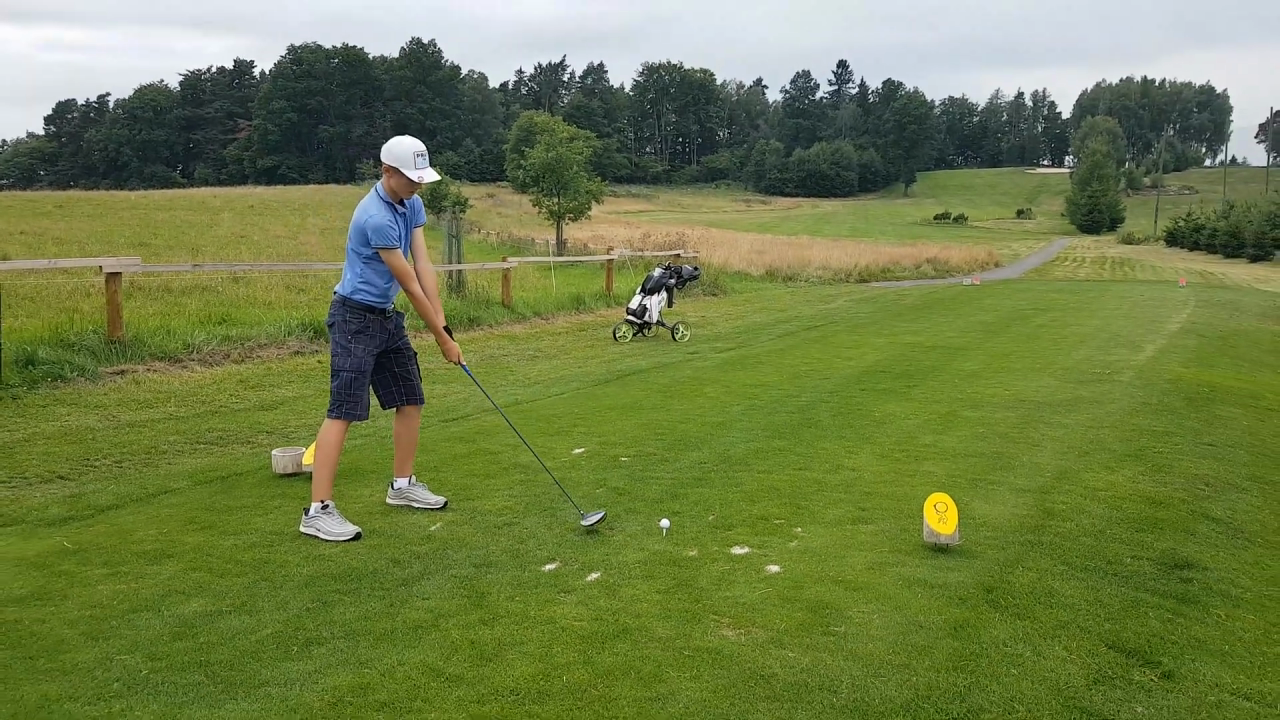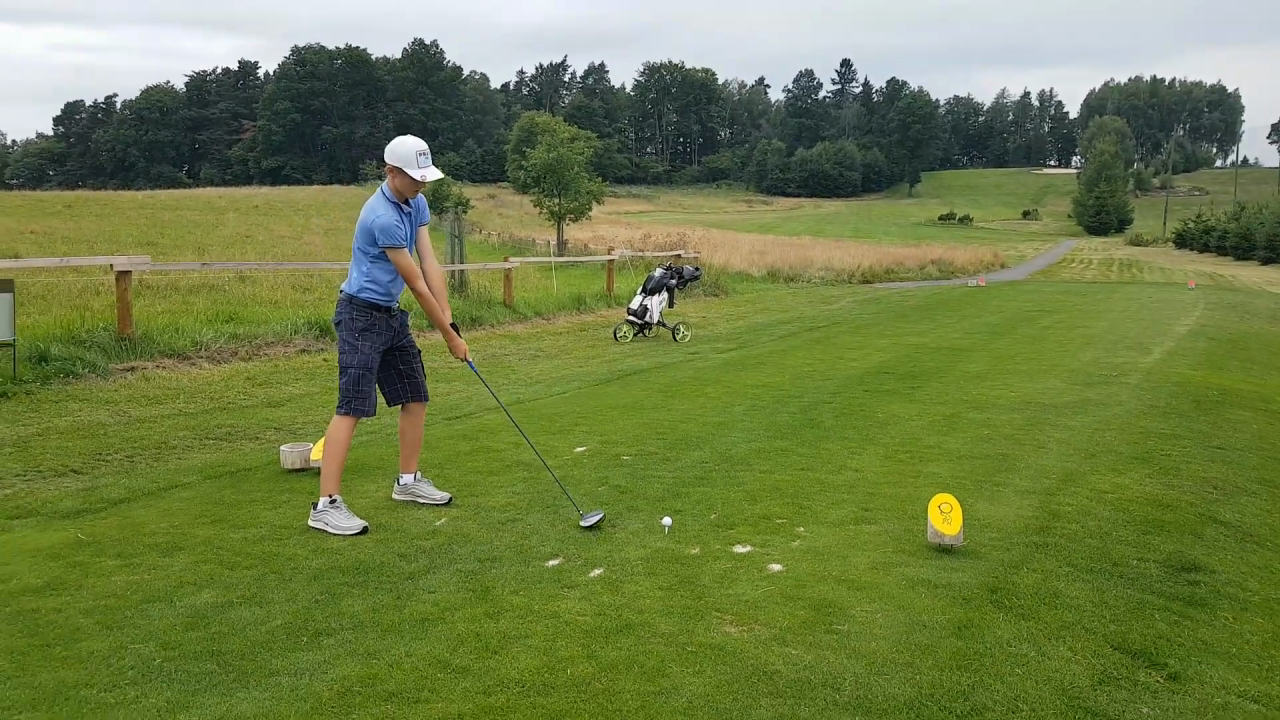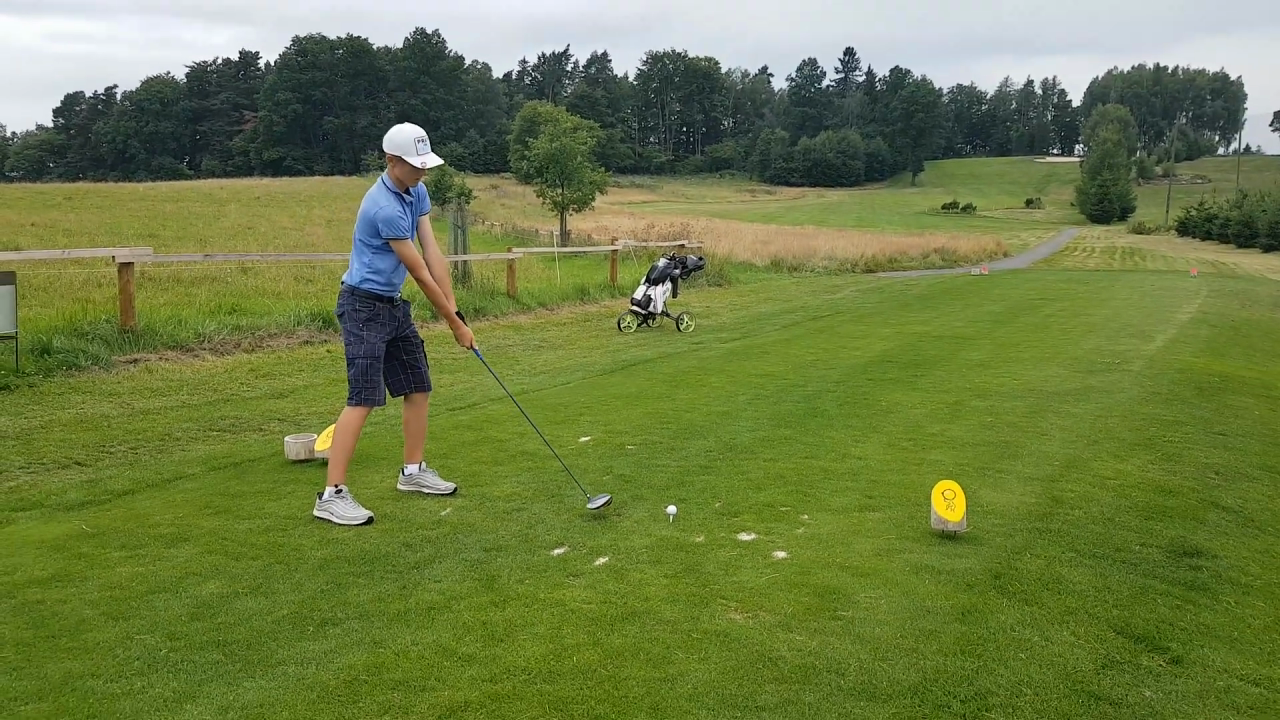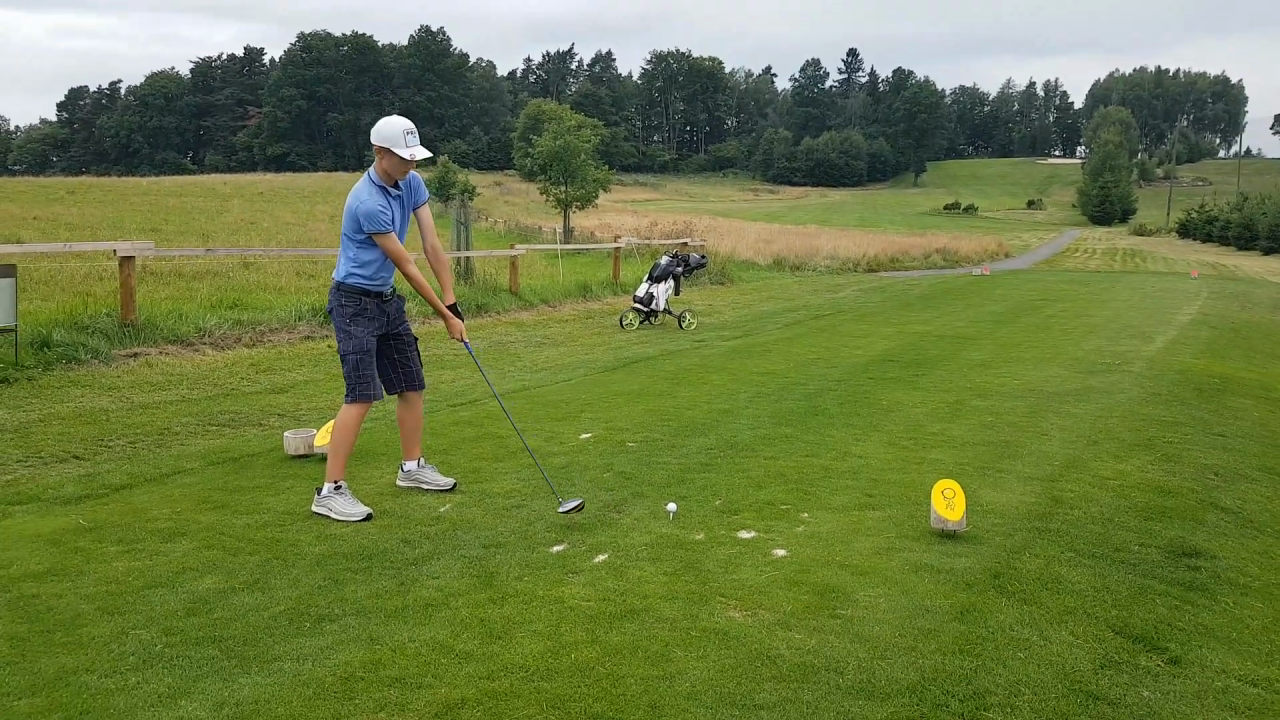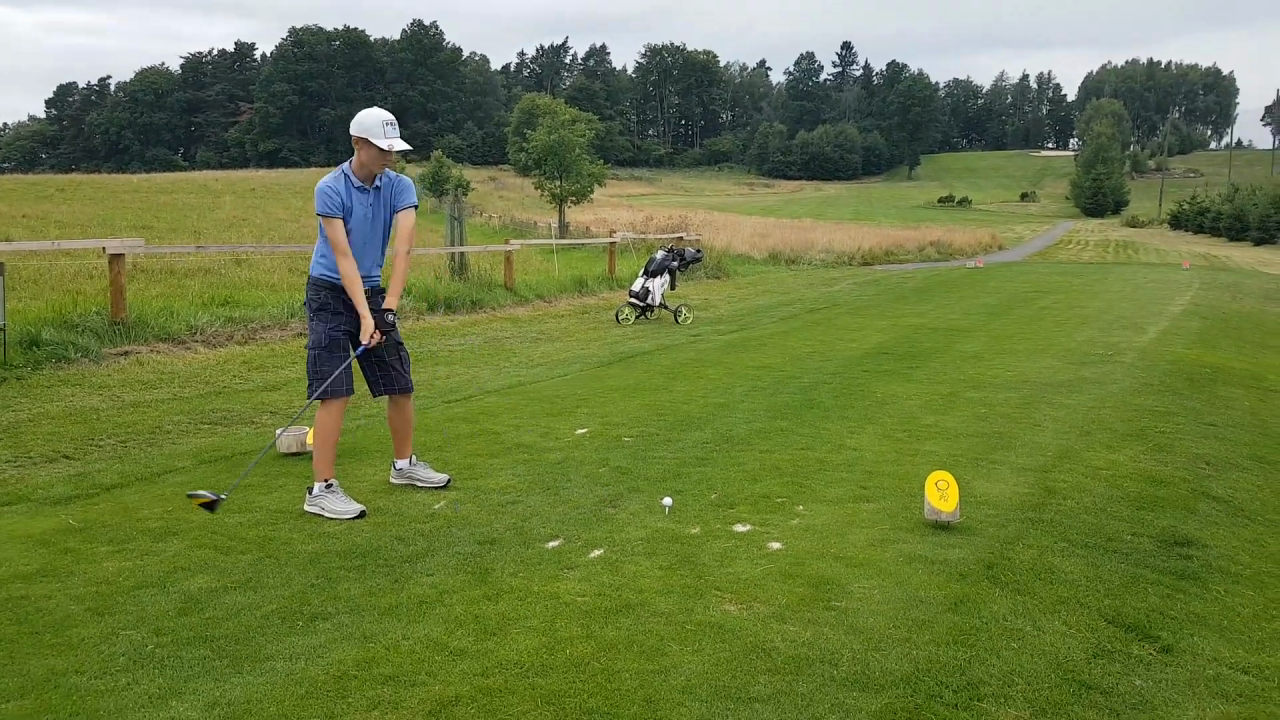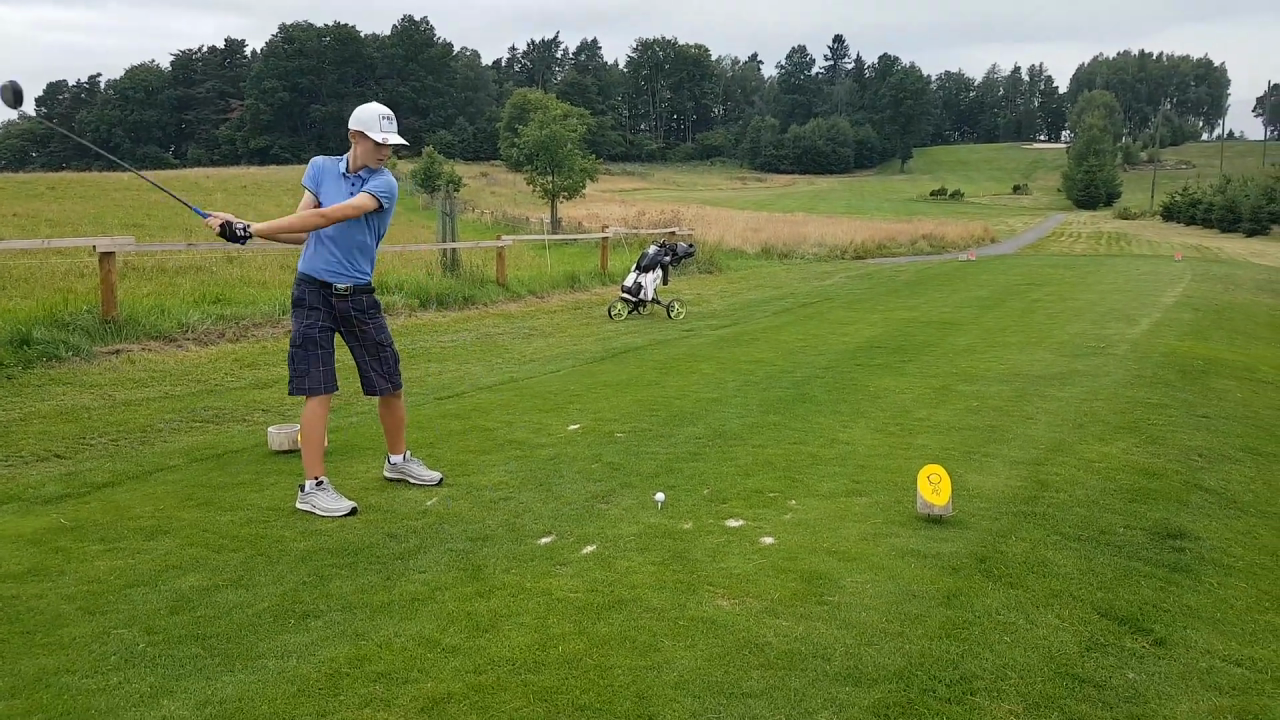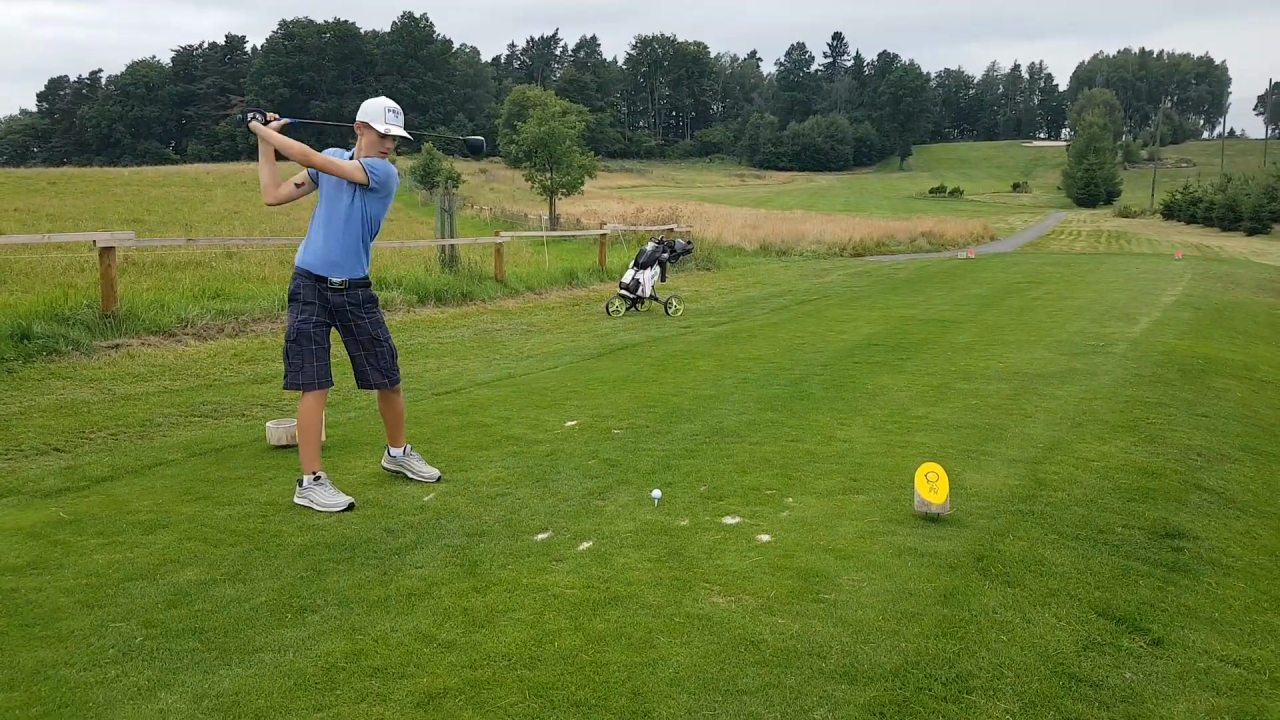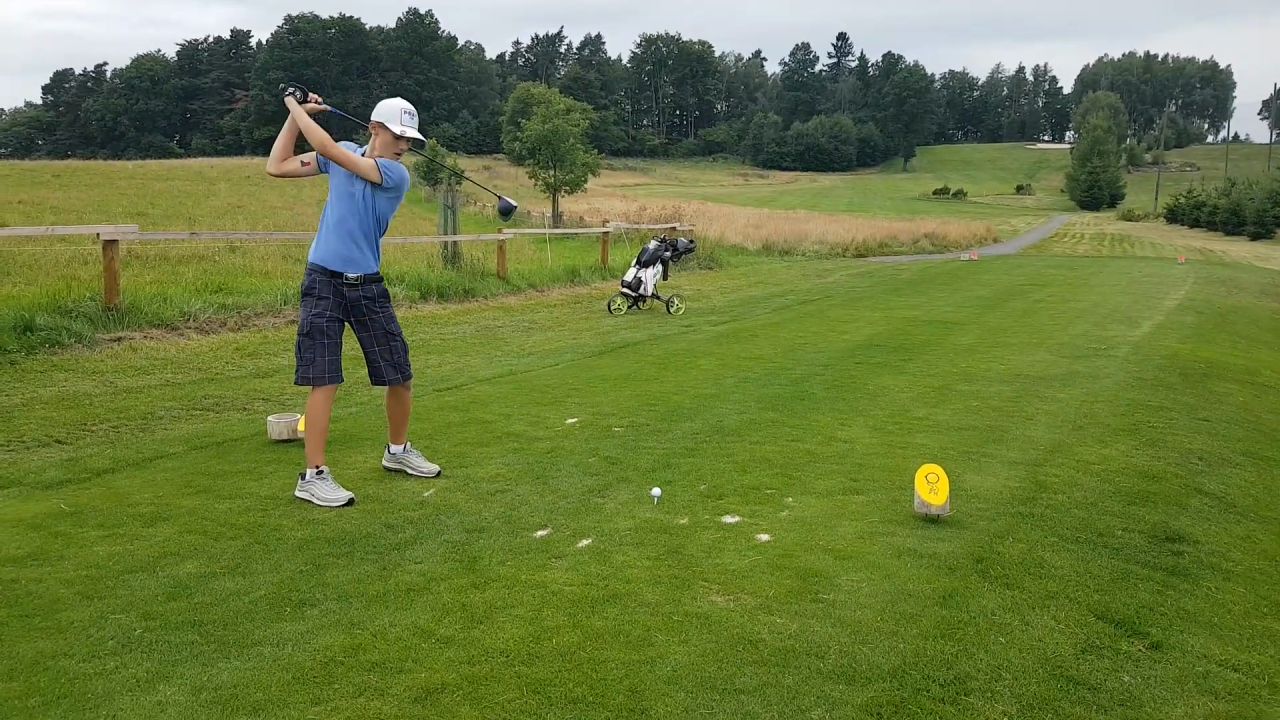
dt=0.2s
person 1, frame 1
left shoulder: (413, 205)
right shoulder: (375, 217)
left elbow: (424, 267)
right elbow: (410, 284)
left wrist: (443, 324)
right wrist: (442, 339)
left hip: (386, 317)
right hip: (355, 318)
left knee: (411, 400)
right knee: (344, 411)
left ankle: (403, 485)
right ankle: (318, 510)
person 1, frame 2
left shoulder: (417, 205)
right shoulder: (383, 217)
left elbow: (430, 265)
right elbow: (416, 283)
left wrist: (450, 321)
right wrist: (449, 336)
left hip: (391, 315)
right hip: (361, 315)
left knee: (414, 398)
right knee: (352, 407)
left ankle: (408, 481)
right ankle: (326, 504)
person 1, frame 3
left shoulder: (417, 193)
right shoulder: (383, 209)
left elbow: (433, 253)
right elbow: (420, 271)
left wrist: (455, 308)
right wrist: (455, 323)
left hip: (393, 305)
right hip: (363, 306)
left knee: (418, 388)
right knee: (363, 398)
left ankle: (413, 471)
right ankle: (331, 494)
person 1, frame 4
left shoulder: (413, 185)
right shoulder: (366, 202)
left elbow: (432, 245)
right elbow: (405, 266)
left wrist: (451, 300)
right wrist: (444, 315)
left hip: (389, 300)
right hip: (354, 302)
left knee: (412, 386)
right knee: (361, 395)
left ankle: (412, 467)
right ankle: (330, 491)
person 1, frame 5
left shoulder: (401, 187)
right shoulder: (329, 188)
left elbow: (402, 251)
right elbow: (343, 257)
left wrist: (388, 306)
right wrist: (363, 314)
left hip: (375, 296)
right hip: (333, 301)
left knee: (399, 387)
right knee: (334, 393)
left ankle: (405, 465)
right ankle: (321, 490)
person 1, frame 6
left shoulder: (385, 185)
right shoulder: (319, 168)
left elbow: (329, 217)
right elbow: (299, 230)
left wrist: (253, 229)
right wrist: (243, 227)
left hip: (358, 296)
right hip: (313, 292)
left knee: (390, 385)
right knee: (318, 391)
left ankle: (399, 460)
right ankle: (312, 486)
person 1, frame 7
left shoulder: (384, 174)
right shoulder: (332, 160)
left elbow: (309, 158)
right elbow: (272, 195)
left wrist: (267, 130)
right wrist: (265, 139)
left hip: (354, 291)
right hip: (309, 286)
left knee: (388, 380)
right knee: (314, 385)
left ankle: (398, 452)
right ankle: (311, 480)
person 1, frame 8
left shoulder: (396, 175)
right shoulder: (342, 154)
left elbow: (325, 147)
right elbow: (277, 168)
left wrist: (295, 111)
right wrist: (293, 114)
left hip: (369, 286)
right hip: (324, 282)
left knee: (399, 376)
right knee: (324, 379)
left ankle: (398, 450)
right ankle: (313, 475)
